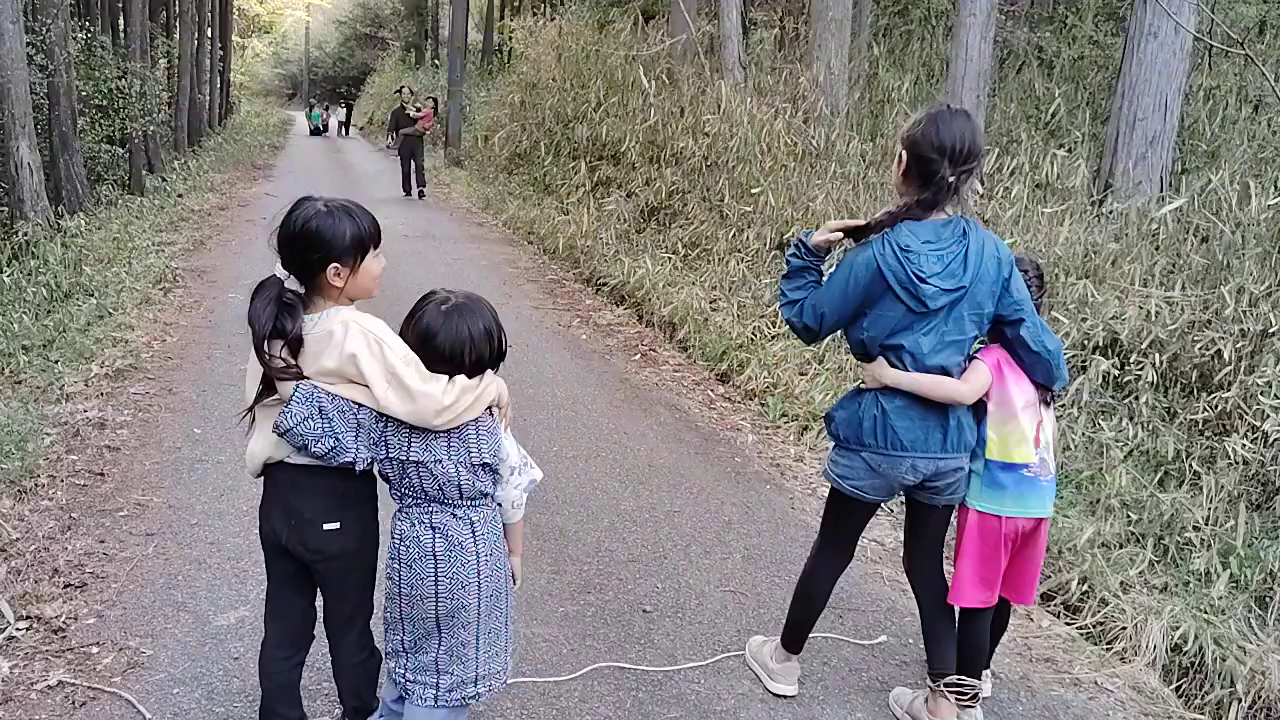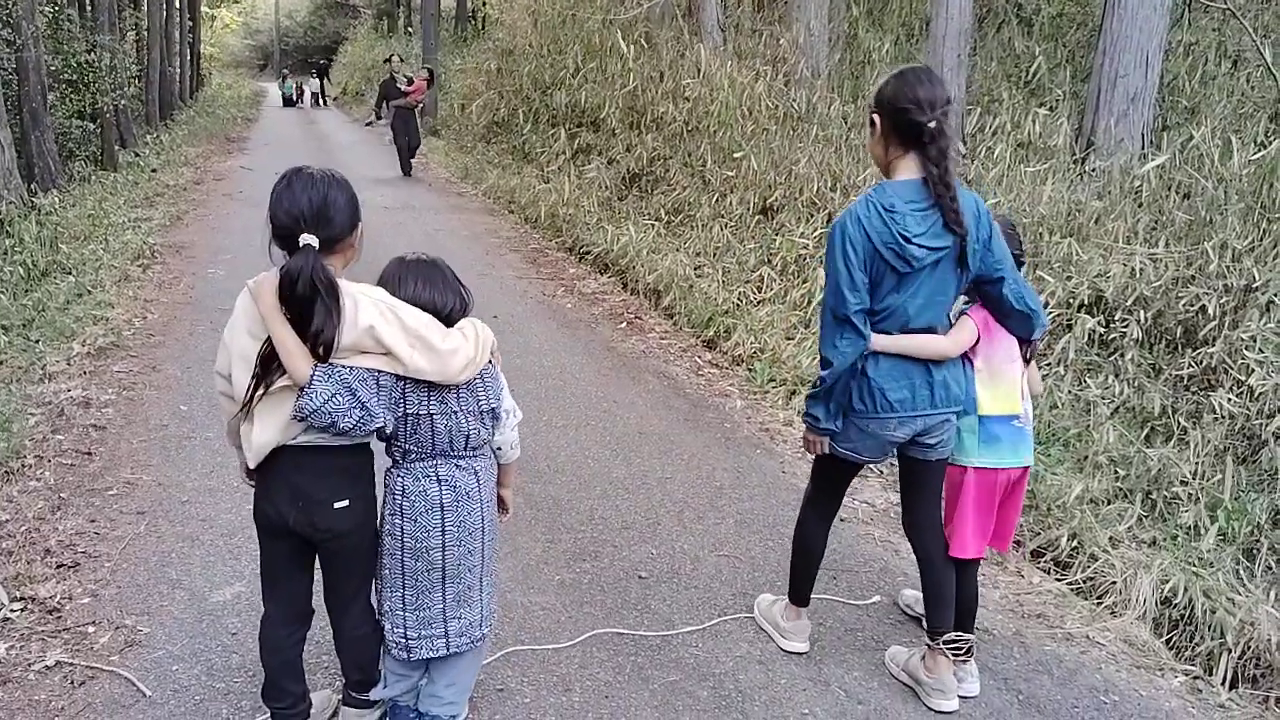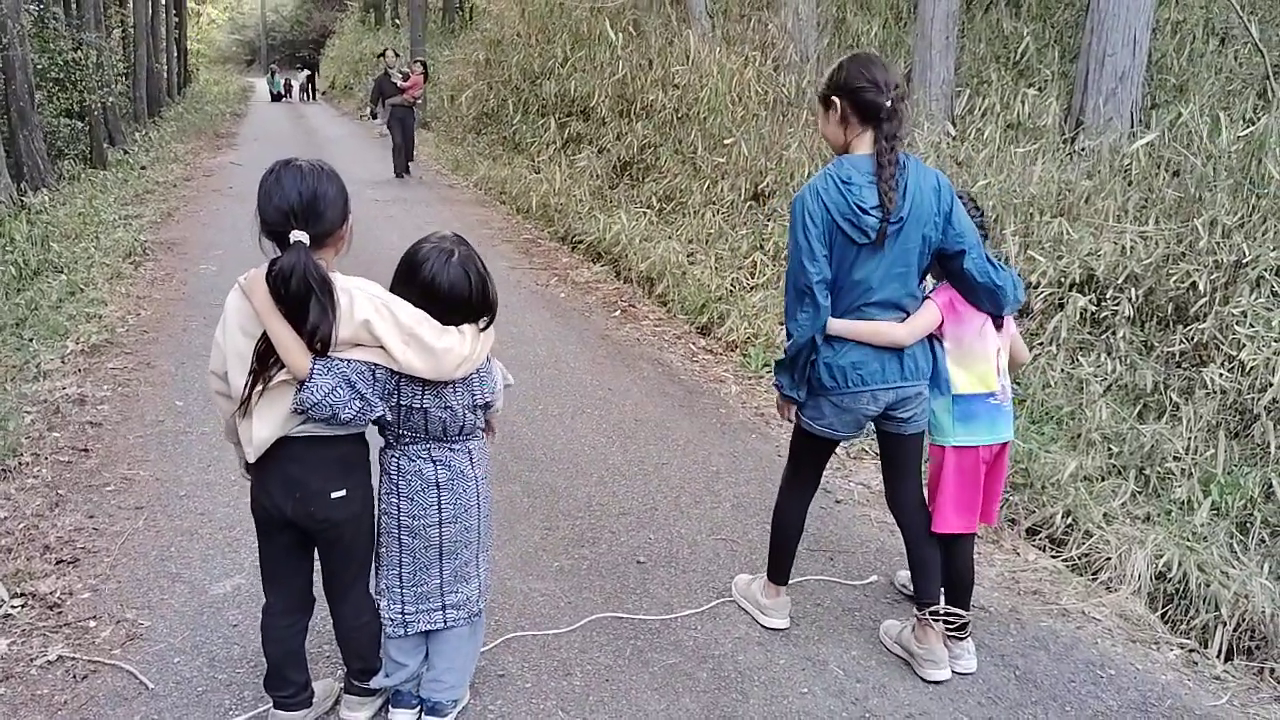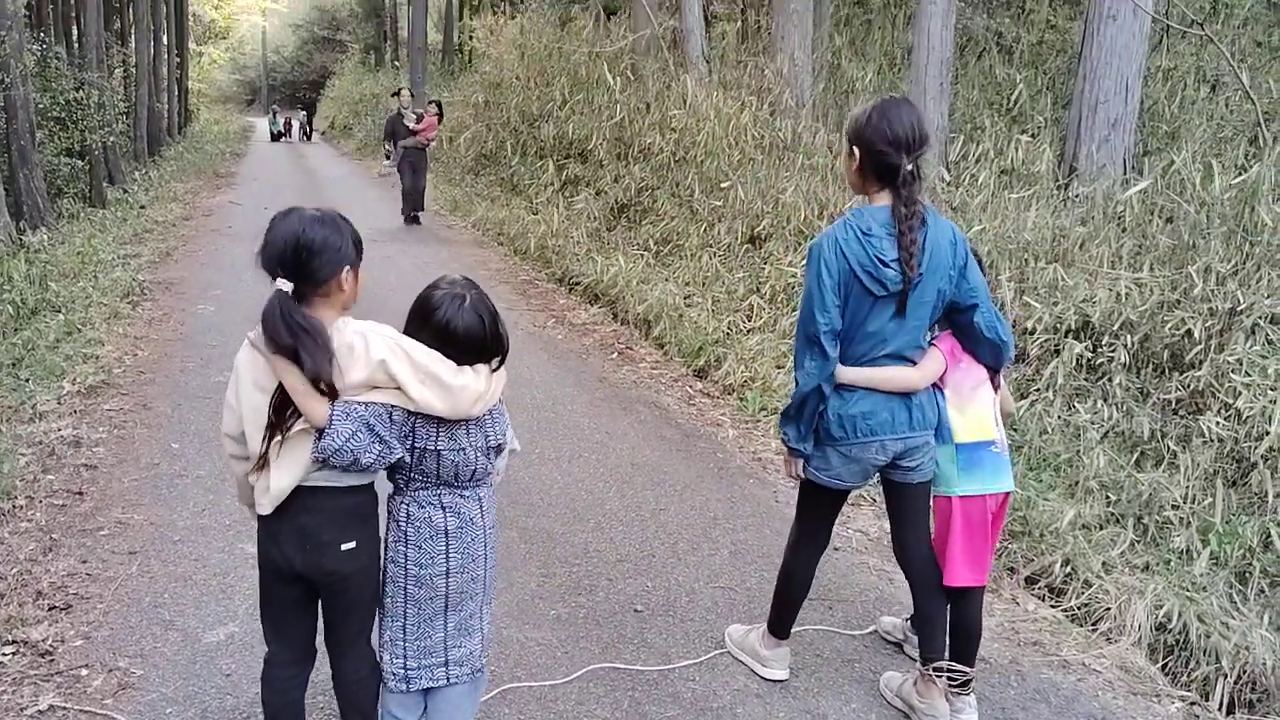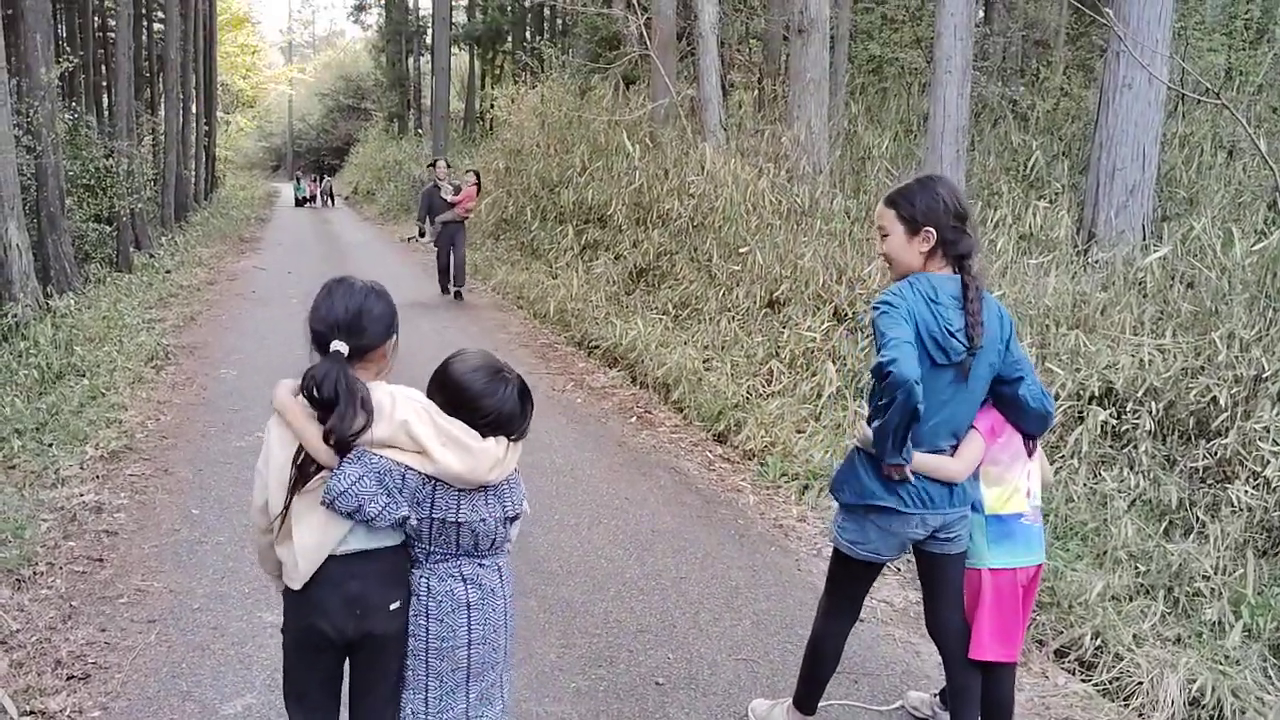
dt=1s
person 1, frame 1
left shoulder: (875, 254)
right shoulder: (991, 254)
left elbow: (807, 321)
right elbow: (1031, 340)
left wrist: (810, 248)
right wrist: (1053, 383)
left hip: (878, 437)
right hip: (949, 442)
left knee: (831, 552)
right knee: (926, 563)
left ankle: (785, 659)
person 1, frame 2
left shoulder: (859, 219)
right shoulder: (971, 210)
left elbow: (844, 331)
right elbow: (1008, 294)
left wrist: (822, 413)
right wrist: (1033, 327)
left hip: (871, 399)
right hip: (939, 397)
left knee: (820, 504)
right knee: (926, 523)
left ankle: (794, 615)
right ankle: (939, 665)
person 1, frame 3
left shoulder: (818, 195)
right shoulder: (930, 186)
left elbow: (807, 302)
right elbow: (975, 271)
left wrist: (790, 381)
right wrist: (1012, 297)
left hip: (840, 376)
right hip: (909, 372)
left knee: (799, 482)
right knee: (907, 494)
left ankle: (772, 593)
right ankle: (929, 634)
person 1, frame 4
left shoulder: (836, 243)
right shoulder: (945, 238)
left elbow: (817, 351)
right elbow: (984, 328)
left wrist: (797, 433)
right wrist: (997, 370)
left hip: (848, 424)
right hip: (916, 422)
left knee: (808, 536)
right knee: (917, 546)
left ankle: (773, 645)
person 1, frame 5
left shoulder: (900, 301)
right shoulder: (992, 313)
left elbow: (901, 379)
right elbow: (1034, 405)
left wrist: (892, 449)
left hip: (888, 494)
right hip: (952, 498)
left knee: (838, 611)
right knee: (950, 621)
person 2, frame 1
left shoulder: (275, 322)
right shoulder: (359, 338)
left elbow: (264, 400)
right elbow: (431, 403)
right wrist: (492, 389)
left hip: (279, 498)
right hip: (339, 504)
left knee: (284, 626)
right knee: (348, 628)
person 2, frame 2
left shoulder: (255, 300)
right shoulder: (366, 310)
left elbow: (229, 385)
right elbow: (451, 358)
left wrist: (249, 455)
right wrist: (479, 335)
left hip: (274, 478)
right hip: (341, 481)
left knee: (282, 606)
right knee: (351, 601)
person 2, frame 3
left shoulder: (244, 298)
right shoulder: (360, 304)
left elbow: (224, 385)
right elbow: (447, 354)
right wrist: (480, 332)
left hip: (271, 472)
right hip: (338, 471)
left knee: (283, 597)
right knee: (351, 591)
person 2, frame 4
left shoulder: (256, 348)
right shoulder: (374, 348)
left elbow: (236, 442)
right elbow: (463, 393)
right wrist: (493, 375)
left hip: (280, 523)
right hip: (347, 522)
left knee: (285, 651)
right knee: (352, 646)
person 2, frame 5
right shoulder: (402, 410)
left elbow: (264, 513)
right elbow: (482, 462)
left wrist: (284, 575)
right wrist: (508, 444)
left hip: (312, 590)
right hip: (383, 584)
person 3, frame 1
left shoulder: (993, 358)
left elbow: (961, 393)
left wrist: (890, 377)
left hip: (994, 498)
right hip: (1036, 498)
left knee: (976, 599)
right knee: (999, 593)
right ankle: (978, 670)
person 3, frame 2
left shoulder: (976, 317)
left elbow: (946, 347)
right elbow: (1034, 385)
left wrist: (876, 340)
left hip: (981, 452)
right hip: (1016, 450)
left knee: (965, 550)
right knee: (968, 543)
left ankle: (962, 661)
person 3, frame 3
left shoulder: (945, 298)
left elbow: (903, 334)
right elbow: (1021, 357)
left wrist: (831, 325)
left hip: (961, 430)
right hip: (996, 424)
left knee: (955, 528)
right knee: (954, 521)
left ankle: (957, 640)
right ankle: (933, 583)
person 3, frame 4
left shoulder: (951, 346)
left elbow: (915, 378)
right elbow: (1008, 407)
left wrist: (843, 373)
left hip: (967, 478)
right hip: (993, 471)
left knee: (965, 578)
right knee: (953, 561)
right ankle: (920, 631)
person 3, frame 5
left shoulder: (988, 418)
left elbow: (956, 469)
right elbow: (1045, 475)
left hip: (997, 551)
right hip: (1026, 546)
left knee: (995, 650)
right knee: (987, 641)
person 4, frame 1
left shoulder: (386, 418)
right shoulder: (488, 431)
left elbow: (301, 405)
right elbow: (511, 502)
right wrist: (514, 553)
left hip: (413, 554)
right hip: (472, 559)
left knee: (409, 645)
right knee: (452, 661)
person 4, frame 2
left shoulder: (386, 377)
right shoulder: (483, 372)
left elbow: (310, 377)
right elbow: (506, 441)
left wrist: (269, 306)
right wrist: (505, 487)
left hip: (410, 508)
right hip: (471, 507)
left knee: (406, 603)
right knee: (463, 605)
person 4, frame 3
left shoulder: (384, 367)
right shoulder: (478, 364)
left elbow: (308, 371)
left wrist: (263, 302)
left hip: (404, 493)
right hip: (463, 491)
left knee: (402, 585)
right knee: (458, 588)
person 4, frame 4
left shoulder: (401, 411)
right shoulder: (492, 410)
left elbow: (323, 416)
right elbow: (493, 470)
left wrist: (278, 355)
left hip: (414, 541)
right hip: (471, 543)
left knee: (406, 638)
right knee: (463, 641)
person 4, frame 5
left shoulder: (416, 478)
right shoulder: (505, 474)
left elbow: (337, 460)
left wrist: (287, 403)
left hip: (434, 611)
right hip: (490, 607)
